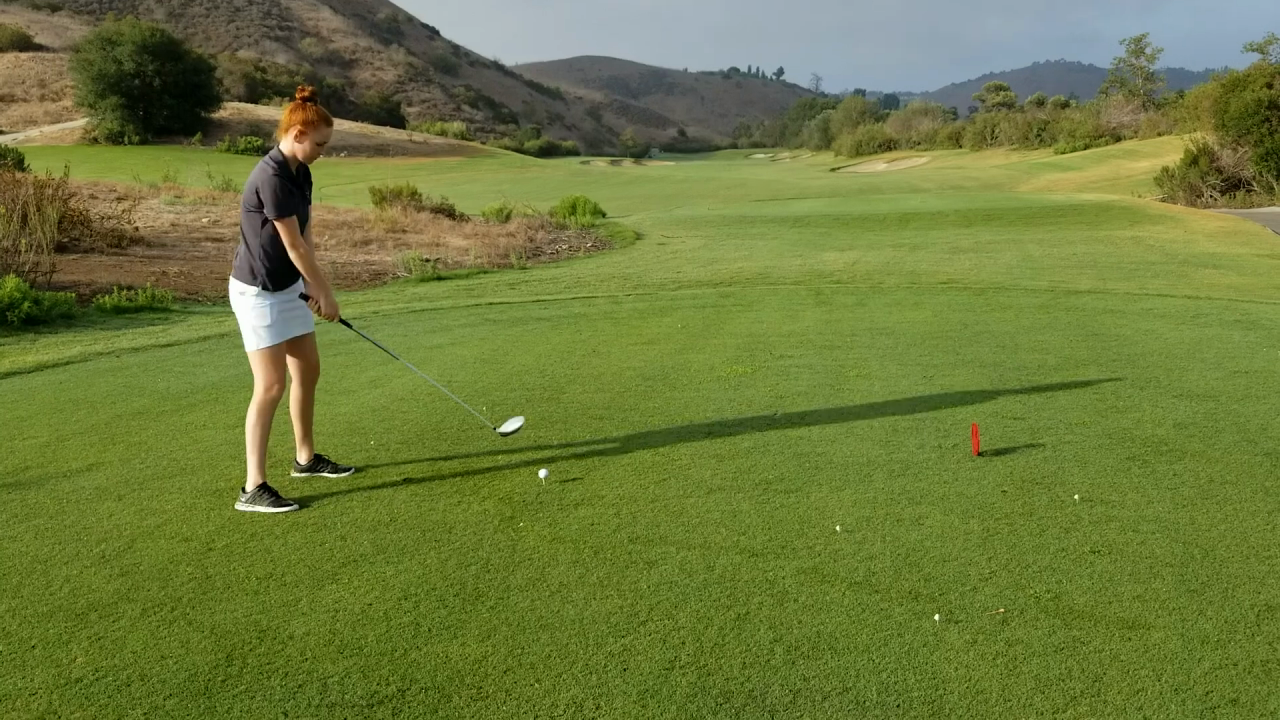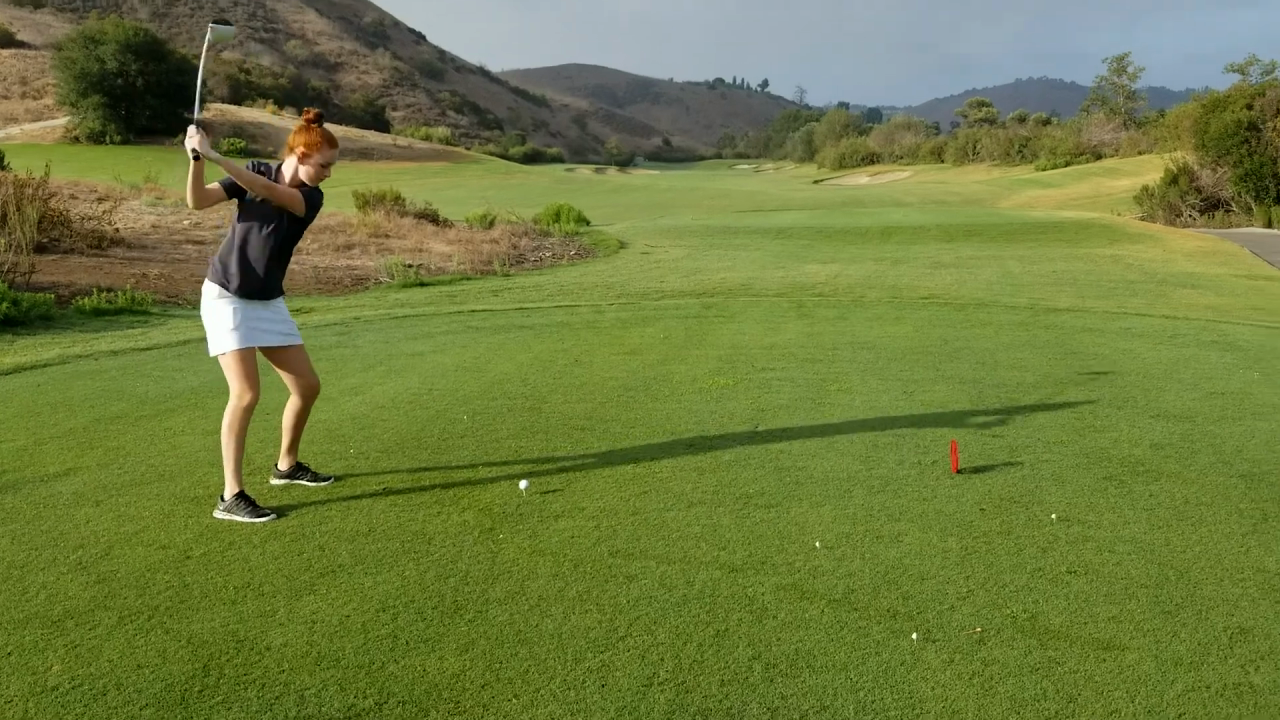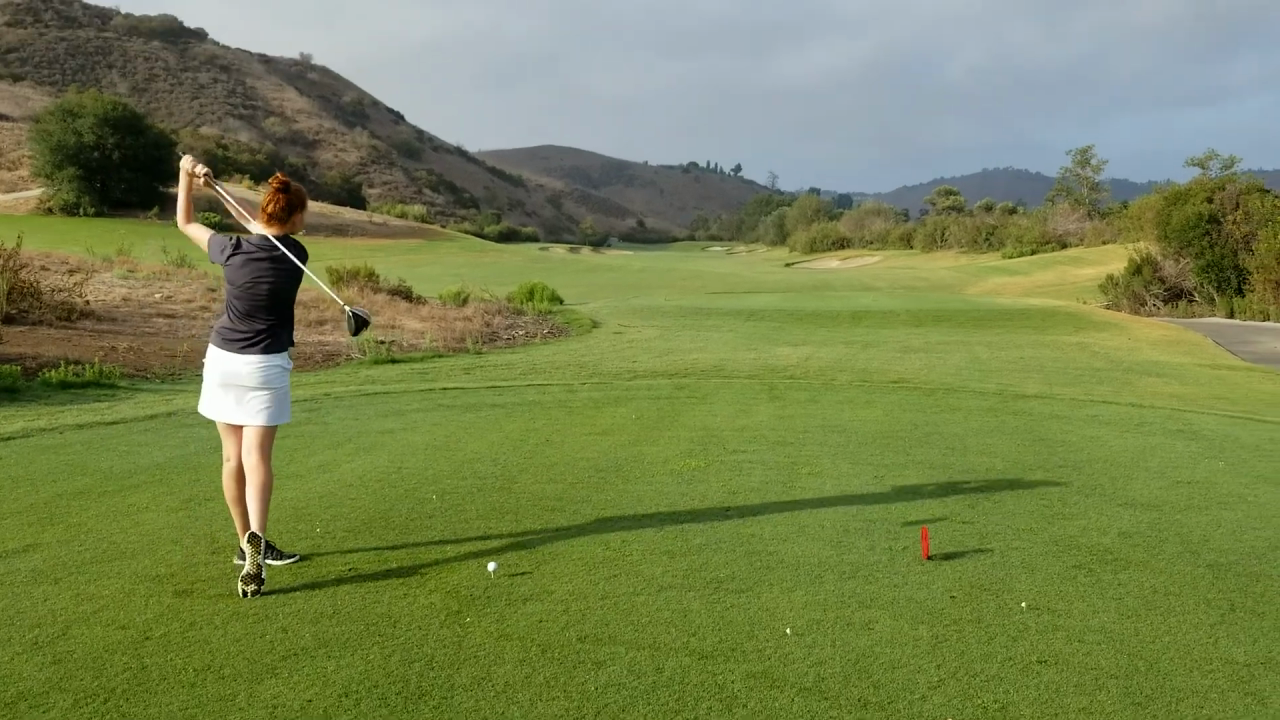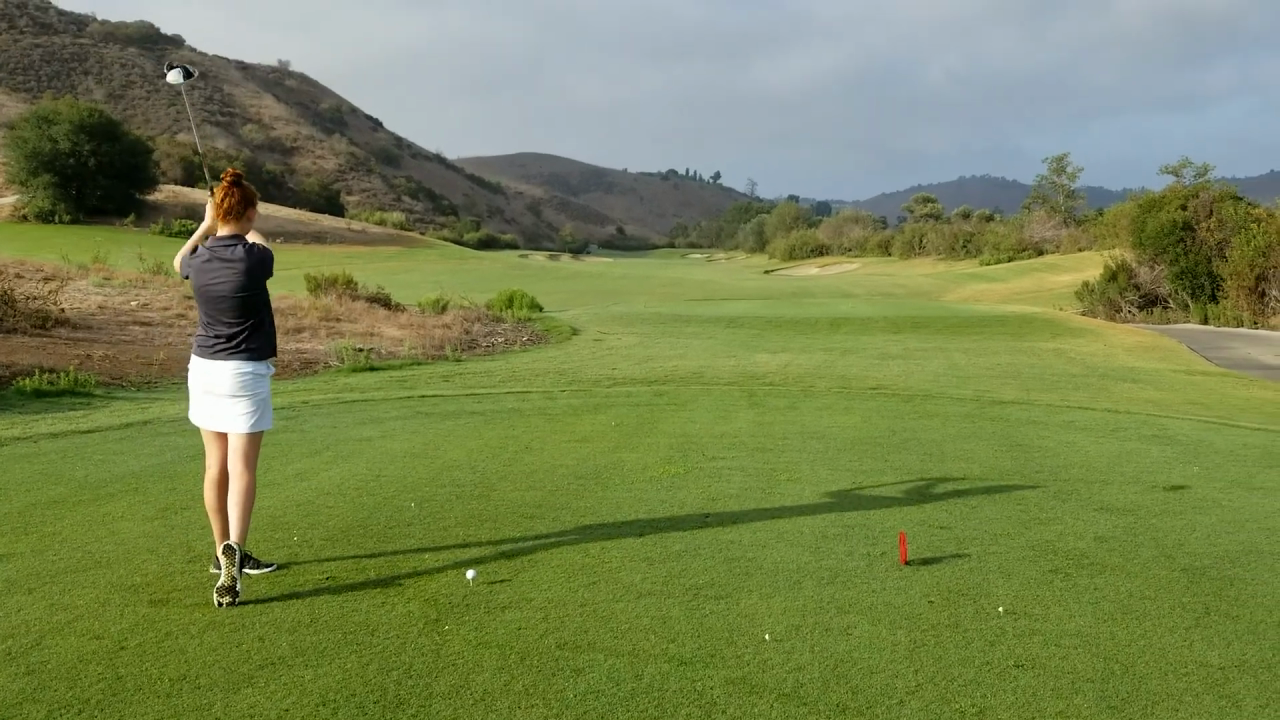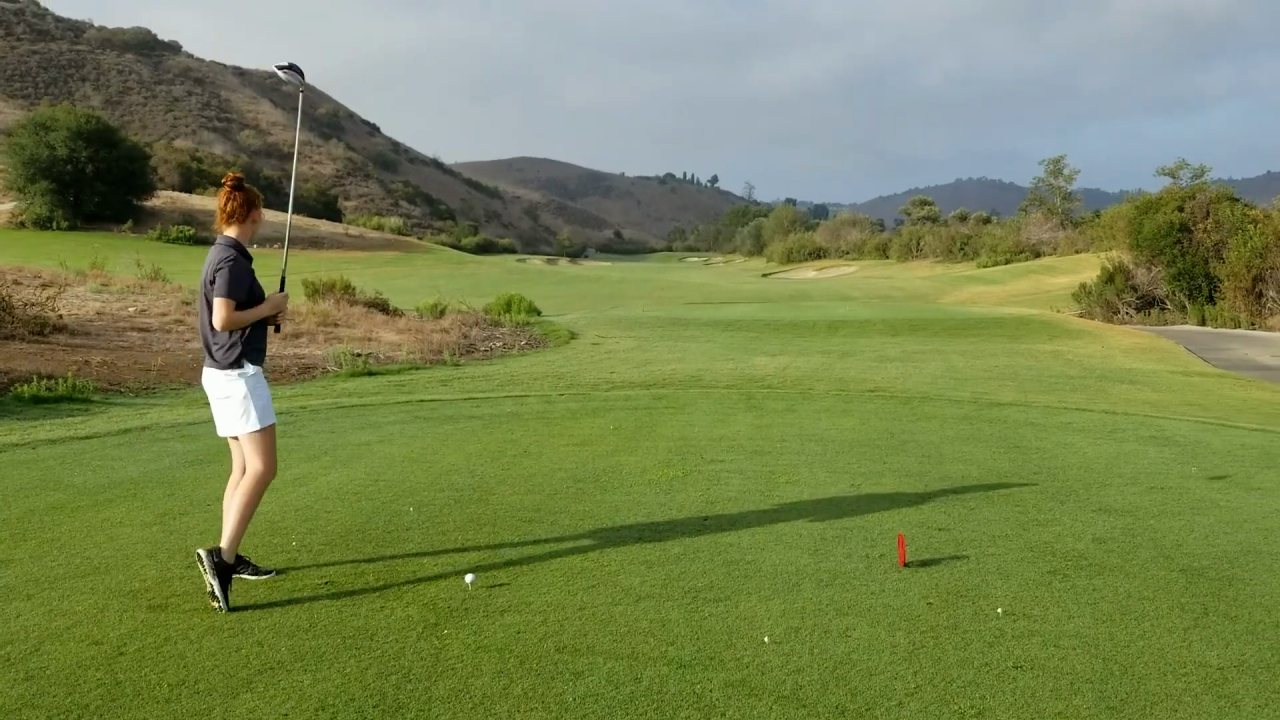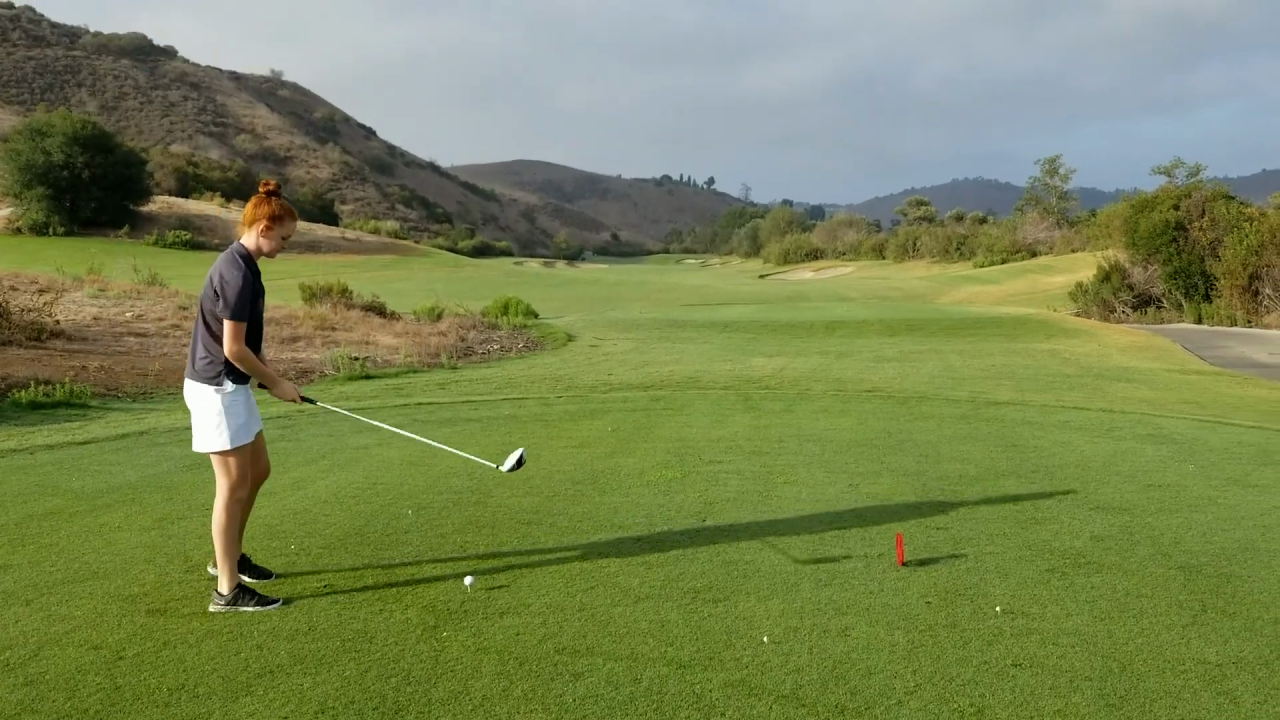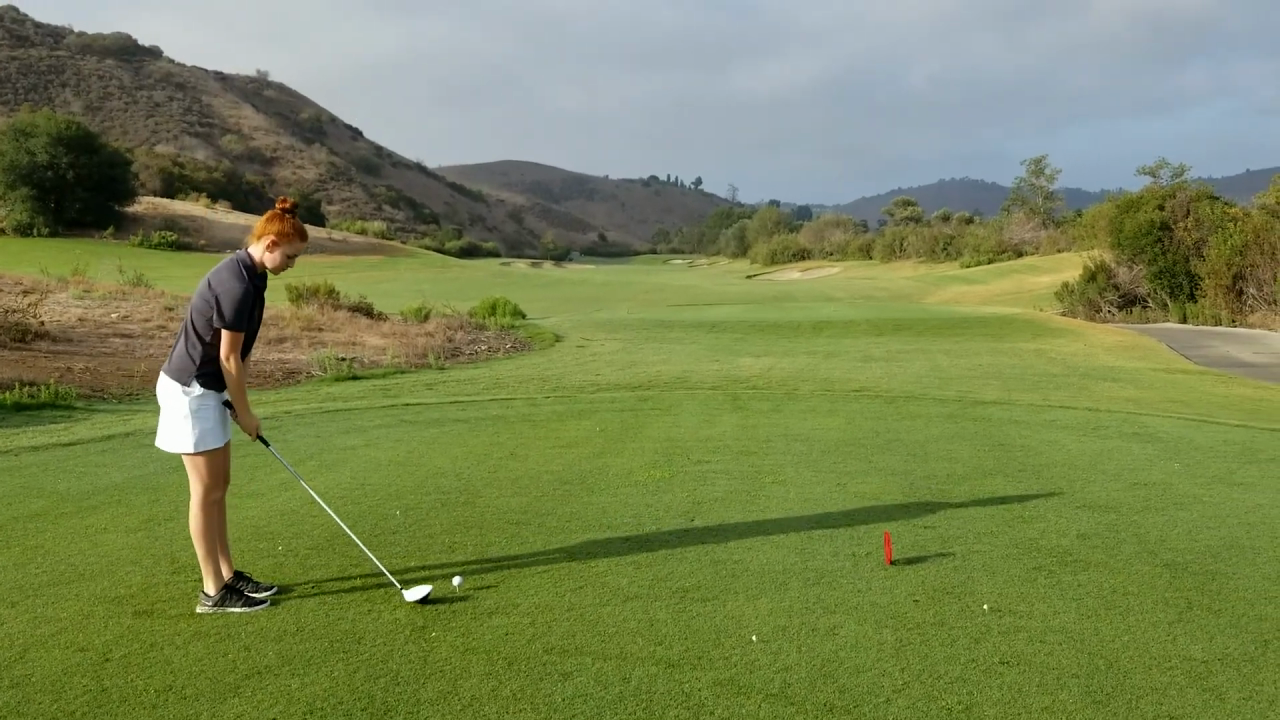
dt=0.7s
person 1, frame 1
left shoulder: (302, 176)
right shoulder: (270, 177)
left elbow: (303, 240)
right elbow: (292, 245)
left wrist: (313, 291)
right wrist: (325, 292)
left hip: (288, 288)
right hip: (257, 290)
left knee: (308, 371)
right knee: (271, 386)
left ankle: (306, 457)
right ankle: (253, 487)
person 1, frame 2
left shoulder: (311, 198)
right shoulder: (253, 172)
left elbow: (267, 193)
right elbow: (197, 200)
left wrist: (215, 155)
right wrist: (198, 156)
left hip: (268, 303)
right hip: (226, 296)
left knee: (308, 385)
right knee: (246, 394)
left ankle: (287, 464)
right ankle: (231, 496)
person 1, frame 3
left shoulder: (231, 251)
right shoulder: (297, 255)
left elbow: (184, 222)
right elbow: (263, 233)
left wrist: (188, 176)
left hip: (223, 360)
right hip: (267, 366)
left knee: (233, 457)
right knee: (256, 458)
left ankle: (248, 543)
right ankle: (255, 539)
person 1, frame 4
left shoulder: (197, 259)
right shoulder: (256, 258)
left wrist: (208, 221)
right wrist: (229, 222)
left hip: (205, 368)
right hip: (246, 373)
left knee: (216, 466)
right knee: (241, 468)
left ankle: (225, 552)
right ankle: (233, 549)
person 1, frame 5
left shoulder: (224, 254)
right shoulder: (231, 259)
right elbow: (223, 320)
left wrist: (268, 310)
right wrist: (267, 307)
left hip: (231, 372)
right hip: (237, 374)
left knee: (244, 469)
right knee: (262, 469)
left ankle: (229, 556)
right ankle: (219, 553)
person 1, frame 6
left shoulder: (241, 264)
right shoulder: (237, 273)
right elbow: (233, 348)
left wrist: (268, 375)
right wrist: (275, 383)
left hip: (230, 387)
right hip: (217, 388)
left knee: (258, 471)
right knee: (233, 486)
left ankle: (230, 556)
right ankle: (227, 589)
person 1, frame 7
left shoulder: (251, 274)
right shoulder: (237, 284)
right elbow: (229, 357)
left wrist: (237, 403)
right wrist: (244, 411)
left hip: (205, 388)
right hip: (189, 389)
left knee: (219, 485)
right knee: (206, 490)
left ankle: (227, 575)
right ankle: (213, 591)
